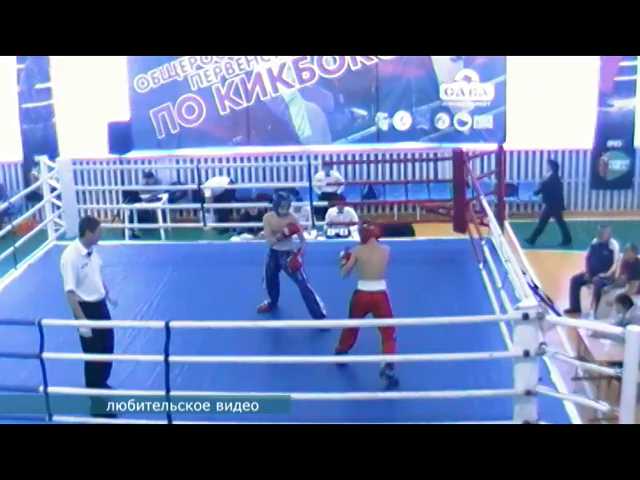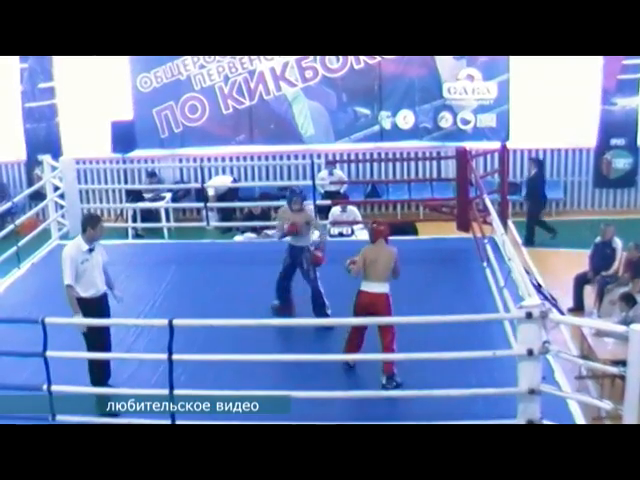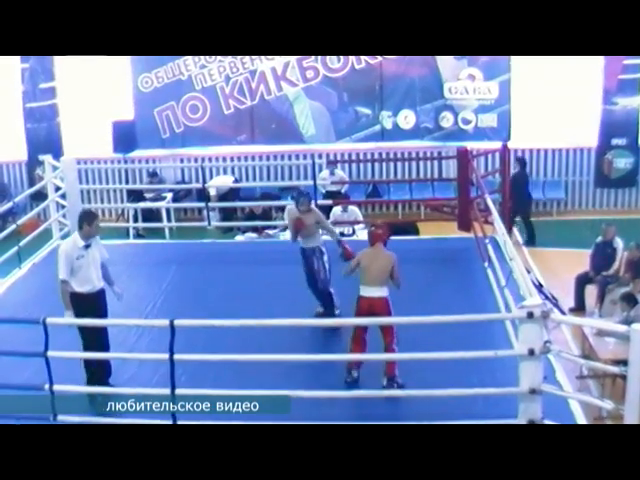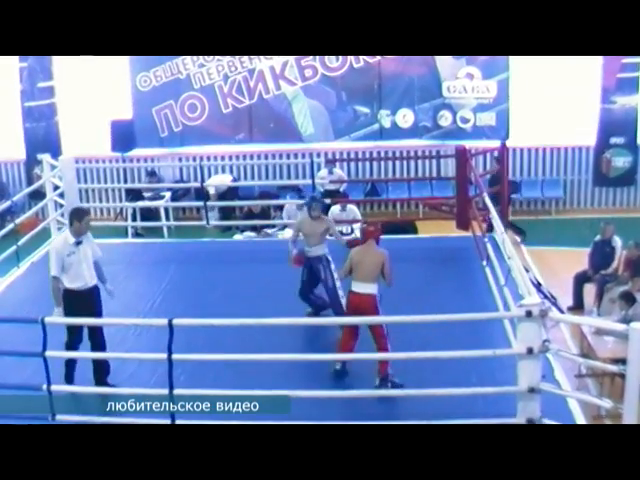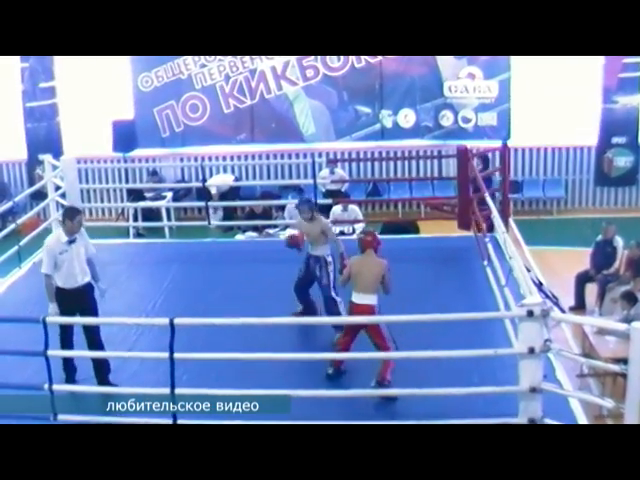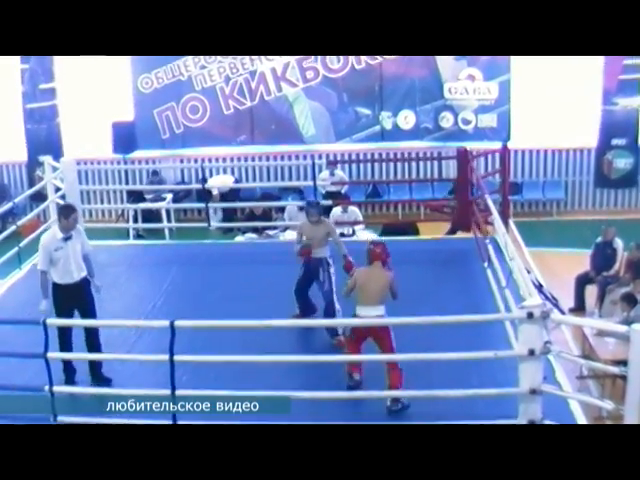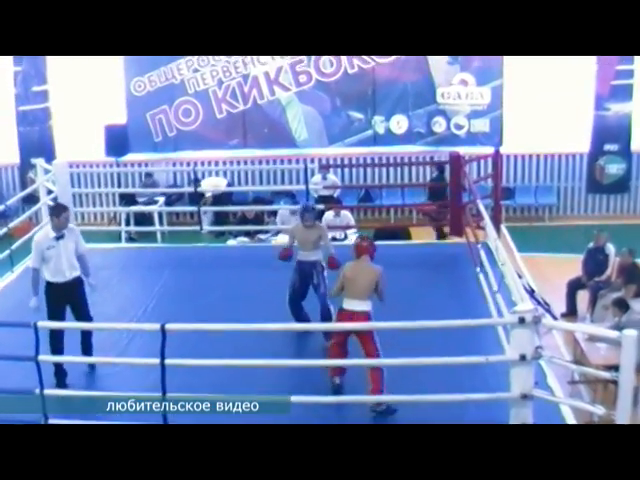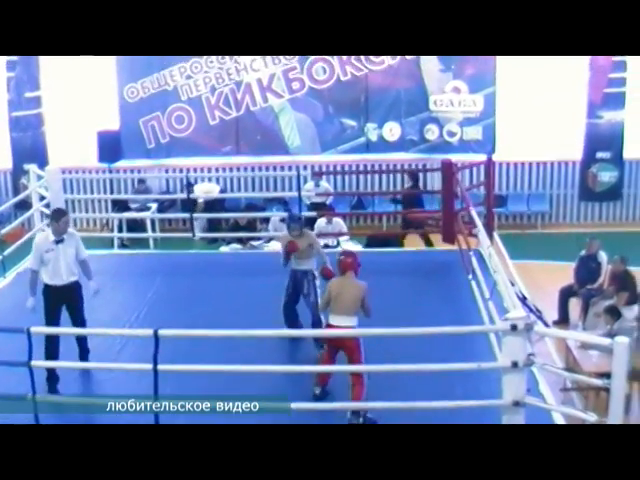
dt=0.2s
person 1, frame 1
left shoulder: (92, 248)
right shoulder: (70, 257)
right elbow: (70, 293)
left wrist: (107, 294)
right wrist: (82, 321)
left hip: (100, 304)
right hip: (86, 308)
left knee: (107, 347)
right knee: (93, 355)
left ankle: (100, 384)
right ankle: (96, 399)
person 1, frame 2
left shoulder: (97, 244)
right shoulder: (71, 252)
right elbow: (69, 287)
left wrist: (113, 290)
right wrist: (78, 315)
left hip: (101, 299)
right hip: (85, 304)
left knee: (105, 344)
right knee: (95, 349)
left ankle: (103, 382)
right ankle: (101, 397)
person 1, frame 3
left shoulder: (95, 240)
right shoulder: (67, 248)
right elbow: (64, 282)
left wrist: (113, 286)
right wrist: (68, 310)
left hip: (98, 295)
right hip: (80, 300)
left knee: (102, 341)
right knee: (90, 345)
left ankle: (103, 381)
right ankle: (92, 384)
person 1, frame 4
left shoulder: (87, 237)
right shoulder: (58, 245)
right elbow: (55, 279)
left wrist: (105, 284)
right wrist: (58, 307)
left hip: (92, 292)
right hip: (72, 297)
left knee: (98, 338)
right knee: (74, 340)
left ankle: (102, 380)
right ankle: (69, 374)
person 1, frame 5
left shoulder: (82, 235)
right shoulder: (51, 243)
right elbow: (48, 276)
left wrist: (97, 282)
right wrist: (52, 303)
left hip: (85, 289)
right hip: (65, 294)
left knee: (94, 334)
right knee: (66, 336)
left ankle: (103, 378)
right ankle: (70, 373)
person 1, frame 6
left shoulder: (79, 232)
right shoulder: (47, 240)
right elbow: (44, 272)
left wrist: (93, 278)
right wrist: (45, 299)
left hip: (82, 285)
right hip: (61, 290)
left knee: (91, 328)
right knee: (64, 333)
left ankle: (96, 372)
right ankle: (69, 373)
person 1, frame 7
left shoulder: (73, 231)
right shoulder: (40, 239)
right elbow: (36, 269)
left wrist: (88, 277)
right wrist: (35, 296)
left hip: (75, 284)
right hip: (54, 288)
left knee: (86, 322)
right knee: (56, 332)
left ankle: (88, 355)
right ankle: (60, 374)
person 1, frame 8
left shoulder: (73, 236)
right shoulder: (40, 241)
left elbow: (82, 260)
right elbow: (34, 270)
left wrist: (91, 280)
right wrist: (32, 296)
left hip: (73, 287)
right hip: (52, 290)
left knee: (80, 325)
right knee: (51, 334)
left ankle: (84, 356)
right ankle: (52, 377)
person 2, frame 1
left shoulder: (358, 251)
right shoulder: (386, 249)
left elbow: (344, 272)
left wrist: (344, 260)
left hip: (362, 294)
right hip: (380, 295)
left knee: (352, 325)
right knee: (388, 333)
left ankle: (340, 353)
right ankle: (388, 368)
person 2, frame 2
left shoulder: (366, 250)
right shoulder: (393, 252)
left elbow: (354, 272)
right elbow: (396, 275)
left wrist: (352, 264)
left hip: (364, 296)
right hip: (382, 298)
left knee: (357, 329)
right knee: (387, 336)
left ankle: (349, 359)
right ankle: (389, 377)
person 2, frame 3
left shoulder: (362, 254)
right shoulder: (391, 257)
left elbow: (347, 272)
right elbow: (397, 284)
left hip: (363, 301)
right hip: (381, 302)
left knee: (358, 338)
right knee: (389, 340)
left ankle: (353, 373)
right ankle: (390, 379)
person 2, frame 4
left shoulder: (355, 252)
right shoulder: (383, 254)
left elbow: (344, 274)
right elbow: (389, 281)
left hip: (354, 297)
right hip: (371, 300)
left knee: (349, 331)
right knee: (382, 340)
left ankle: (340, 365)
right ankle: (384, 380)
person 2, frame 5
left shoulder: (354, 261)
right shoulder: (383, 263)
left elbow: (342, 282)
right elbow: (387, 290)
left hip: (354, 308)
right hip: (370, 310)
left knee: (347, 337)
right knee: (386, 349)
left ankle: (333, 369)
right ankle: (382, 384)
person 2, frame 6
left shoulder: (359, 272)
right shoulder: (389, 275)
left elbow: (346, 292)
right elbow: (395, 296)
left hip: (360, 320)
left knee: (352, 345)
right knee: (392, 361)
left ankle: (355, 377)
right ankle: (394, 401)
person 2, frame 7
left shoulder: (348, 267)
right shoulder: (377, 270)
left elbow: (335, 293)
right elbow: (382, 297)
left hip: (345, 315)
right hip: (363, 318)
left knee: (337, 348)
right knee: (374, 360)
left ankle: (336, 381)
right ankle: (378, 402)
person 2, frame 8
left shoulder: (332, 283)
right shoulder: (362, 286)
left elbow: (323, 306)
right elbow: (368, 313)
left hip: (331, 330)
left knee: (328, 359)
right knee: (358, 375)
left ankle: (319, 389)
right ankle: (356, 414)
person 3, frame 1
left shoulder: (292, 218)
right shoulder: (268, 218)
left elbow: (302, 239)
right elbow: (269, 242)
left wrist: (298, 254)
right wrist: (283, 234)
left hip: (289, 254)
right hip: (274, 254)
left knee: (303, 285)
right knee: (270, 281)
left ankle: (320, 316)
right ankle: (272, 303)
person 3, frame 2
left shoulder: (307, 214)
right shoulder: (282, 212)
left elbow: (322, 231)
right elbow: (278, 235)
left wrist: (320, 248)
right wrist: (286, 231)
left hip: (306, 250)
right hip: (292, 248)
left knee: (313, 283)
right knee: (283, 280)
left ankle: (323, 315)
right ankle: (285, 305)
person 3, frame 3
left shoulder: (315, 213)
right shoulder: (291, 213)
left elbow: (329, 229)
right elbow: (293, 238)
left wrist: (341, 244)
right wrist: (296, 229)
left hip: (317, 251)
right hip: (305, 251)
left knee: (323, 285)
right knee: (312, 284)
left ankle: (333, 315)
right ankle: (327, 309)
person 3, frame 4
left shoulder: (327, 222)
right shoulder: (300, 222)
left elbow: (339, 238)
right elbow: (292, 241)
left wrist: (348, 243)
right wrist: (294, 252)
left hip: (323, 260)
right hip: (308, 260)
left knee: (334, 293)
right knee: (304, 293)
right ankle: (321, 305)
person 3, frame 5
left shoulder: (323, 223)
right shoulder: (300, 224)
left elbow: (336, 241)
right elbow: (298, 245)
left wrist: (343, 258)
right wrist: (296, 243)
left hip: (324, 259)
right hip: (310, 258)
left knee: (329, 293)
right knee: (299, 287)
left ankle: (341, 327)
right ankle: (309, 309)
person 3, frame 6
left shoulder: (328, 226)
right shoulder: (303, 226)
left elbow: (339, 242)
right elbow: (298, 244)
left wrist: (347, 258)
right wrist: (300, 250)
left hip: (324, 262)
right hip: (309, 262)
left knee: (329, 297)
right knee: (299, 290)
left ankle: (335, 333)
right ankle: (307, 310)
person 3, frame 7
left shoulder: (321, 229)
right shoulder: (295, 230)
left elbow: (328, 246)
right elbow: (288, 250)
left wrist: (332, 257)
right wrist: (285, 253)
left hip: (316, 266)
right hip: (300, 265)
left knee: (324, 301)
right knee: (294, 299)
left ankle: (330, 336)
right ankle: (304, 322)
person 3, frame 8
left shoulder: (310, 237)
right shoulder: (285, 239)
left elbow: (322, 254)
right elbow: (285, 263)
left wrist: (327, 266)
right wrist: (286, 254)
left hip: (309, 274)
right hip: (294, 273)
left knee: (314, 309)
right knee: (288, 306)
left ankle: (322, 345)
